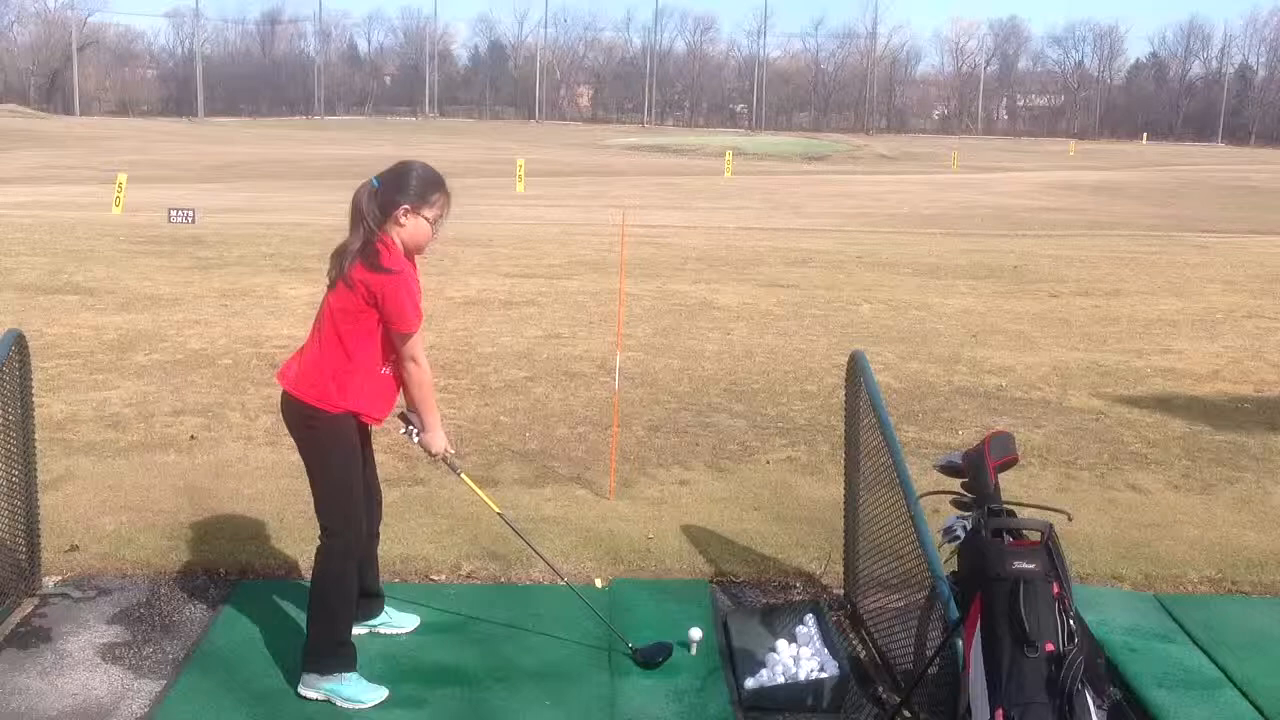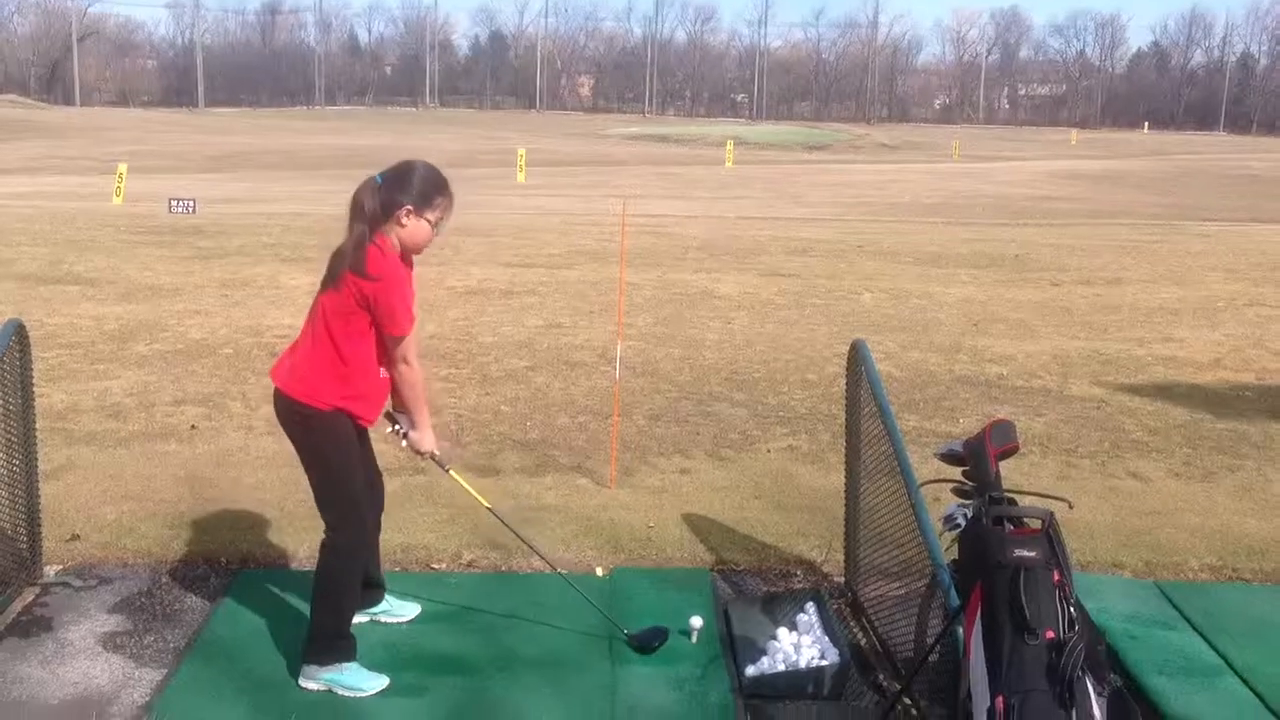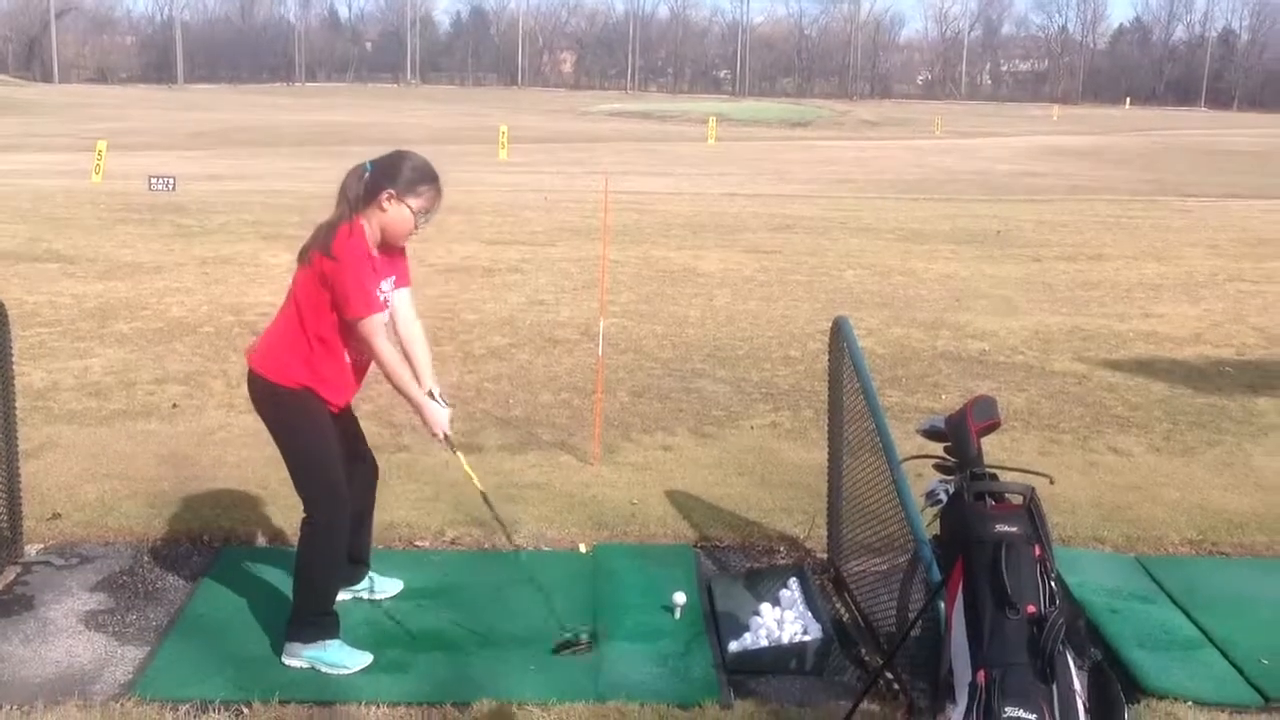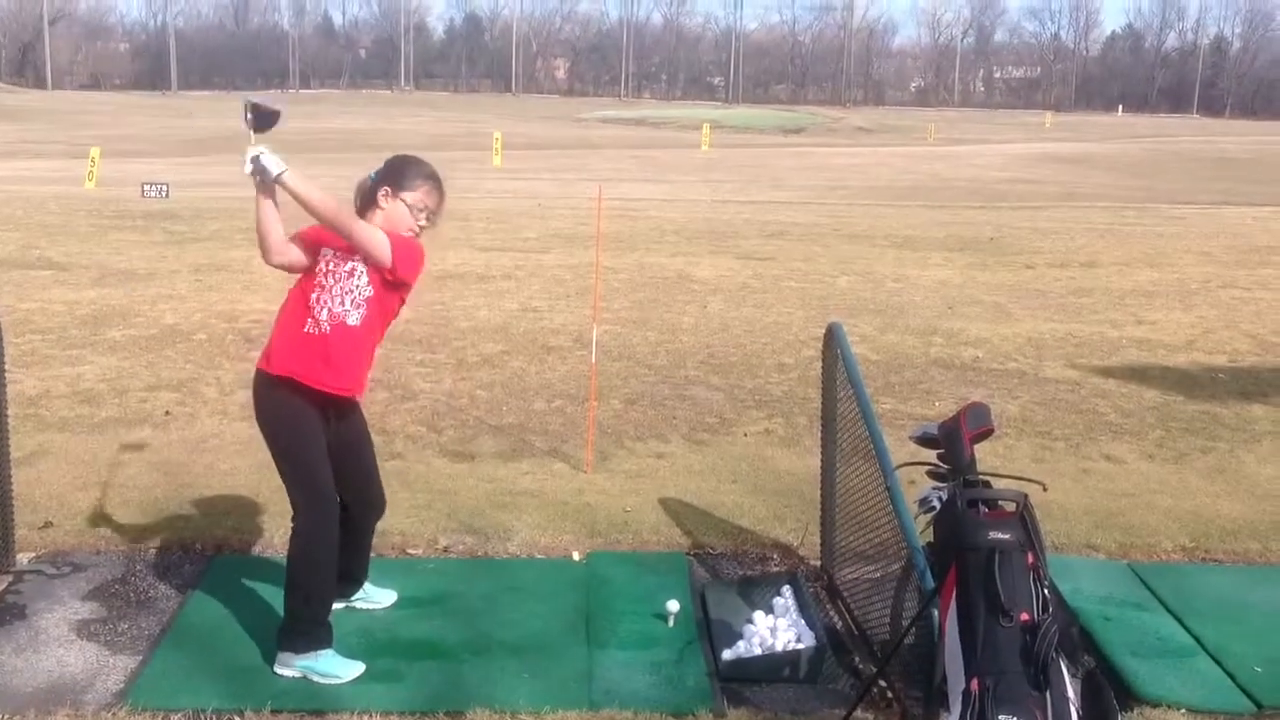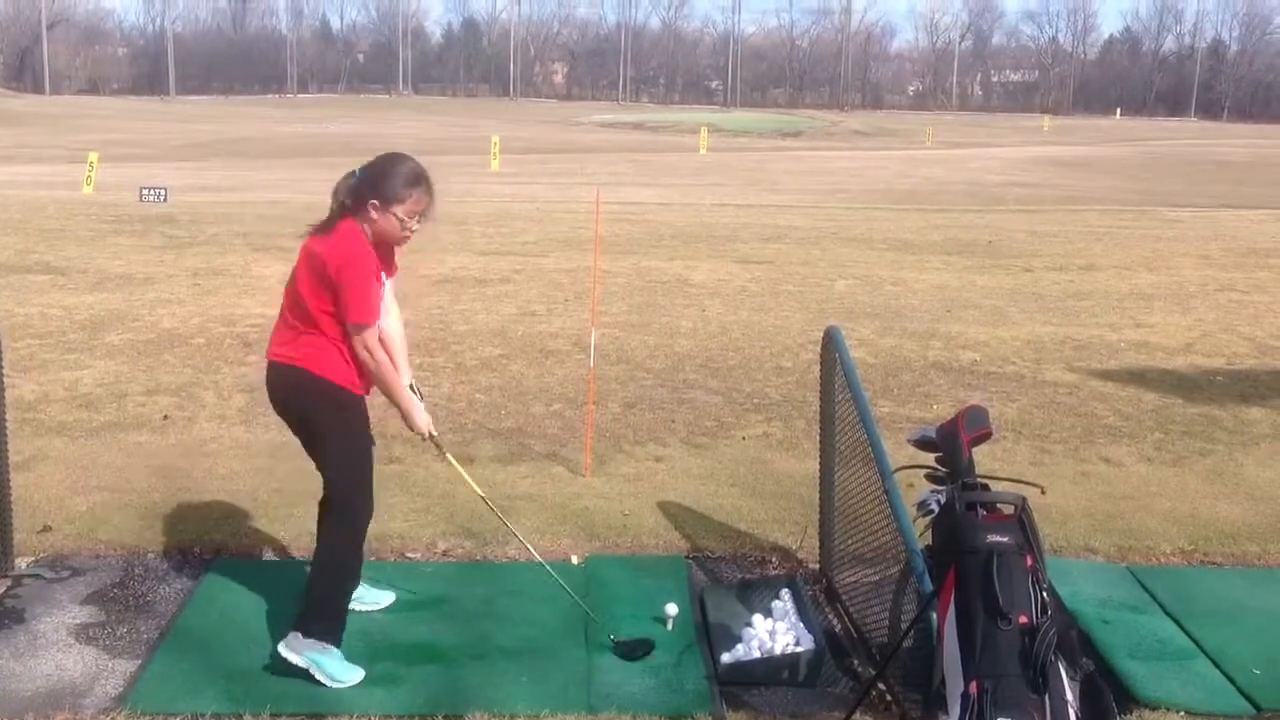
dt=0.5s
person 1, frame 1
left shoulder: (372, 254)
right shoulder: (392, 269)
left elbow: (390, 352)
right elbow: (413, 358)
left wrist: (418, 415)
right wrist: (432, 427)
left hip: (338, 404)
right hip: (323, 408)
left knee: (365, 509)
right knee: (343, 529)
left ankle: (363, 609)
right ankle: (324, 668)
person 1, frame 2
left shoulder: (372, 253)
right shoulder: (386, 271)
left elbow: (385, 353)
right elbow: (405, 359)
left wrist: (405, 412)
right wrist: (422, 426)
left hip: (332, 399)
right hip: (316, 405)
left knee: (367, 499)
right knee: (348, 522)
left ankle: (365, 597)
right ankle: (324, 660)
person 1, frame 3
left shoulder: (391, 253)
right shoulder: (343, 247)
left elbow: (405, 318)
right elbow: (374, 339)
left wrist: (432, 388)
right wrist: (423, 401)
left hip: (327, 386)
right hip: (285, 384)
left knee: (360, 473)
right knee: (330, 500)
left ankle: (349, 573)
right ankle: (308, 636)
person 1, frame 4
left shoulder: (405, 256)
right shoulder: (323, 236)
left elbow: (349, 227)
right elbow: (277, 254)
left wrist: (282, 174)
right wrist: (264, 190)
left hip: (338, 397)
right hip: (284, 389)
left knee: (366, 500)
right knee: (318, 510)
left ankle: (344, 585)
right ankle: (301, 645)
person 1, frame 5
left shoulder: (356, 240)
right shoulder: (351, 255)
left elbow: (388, 323)
right elbow: (366, 346)
left wrist: (406, 381)
right wrist: (406, 403)
left hip: (290, 378)
right hip: (325, 386)
left knee: (344, 488)
right knee: (351, 505)
left ankle: (338, 585)
right ankle: (313, 635)
